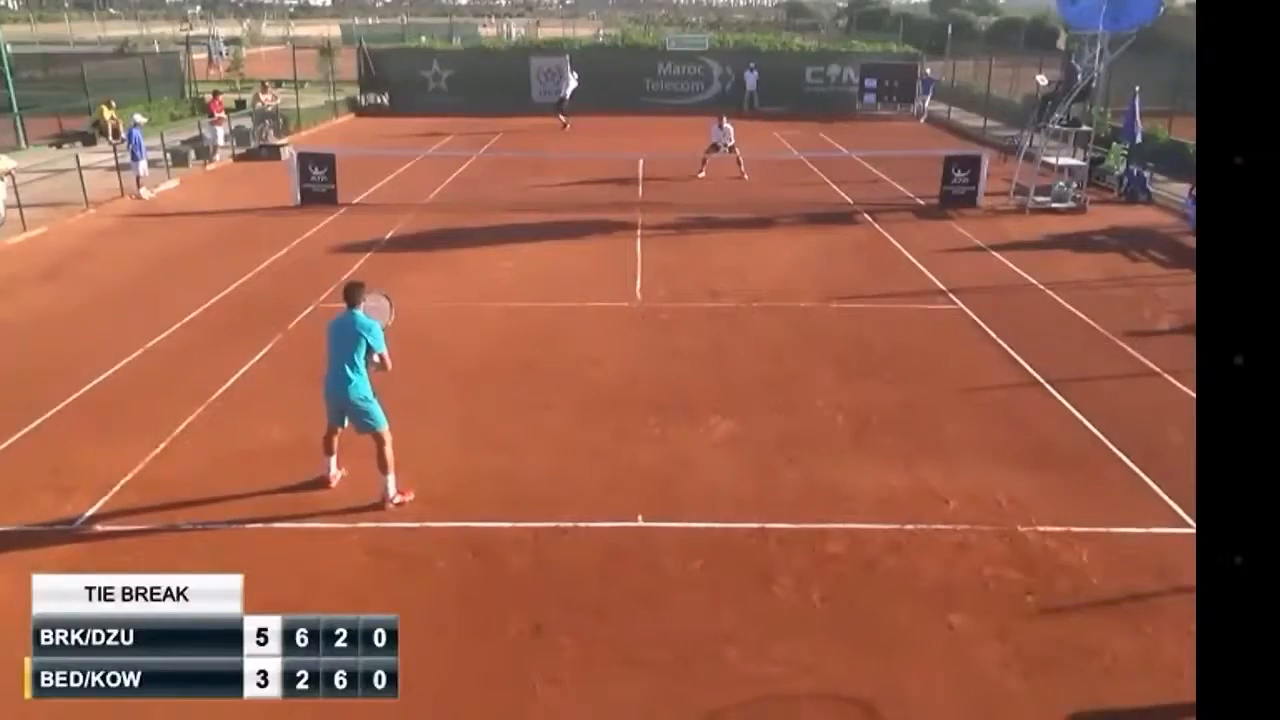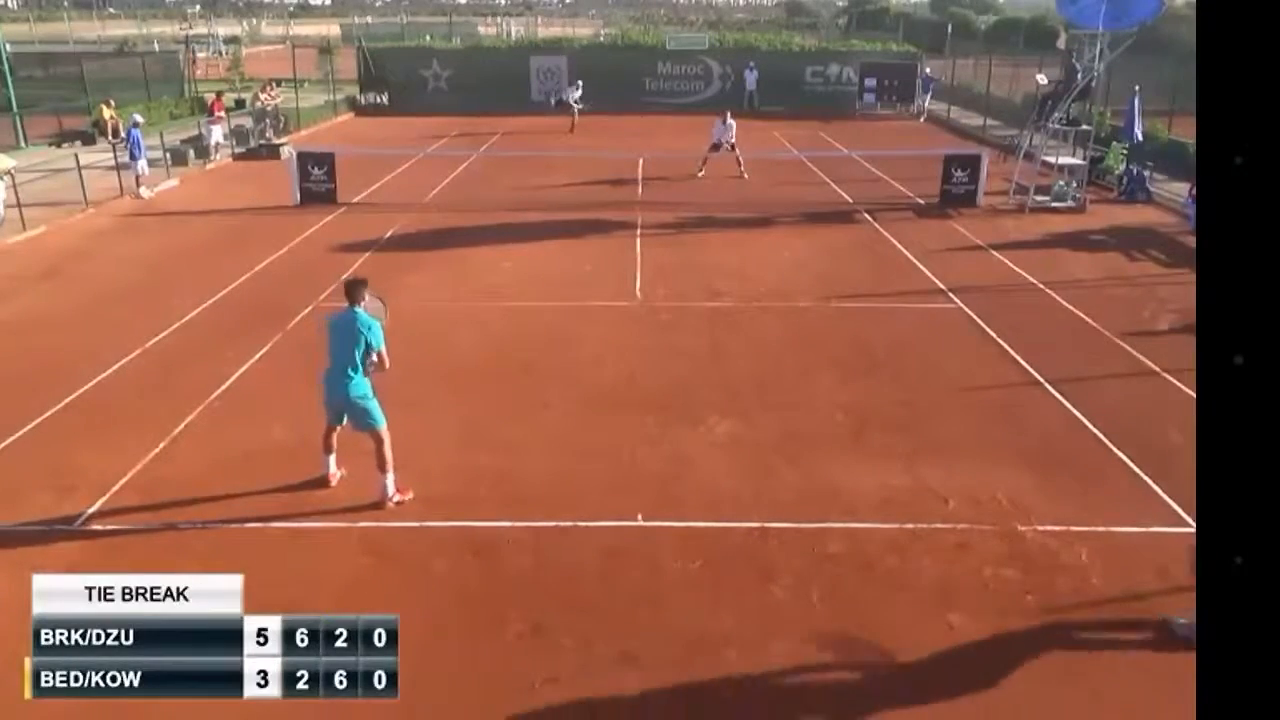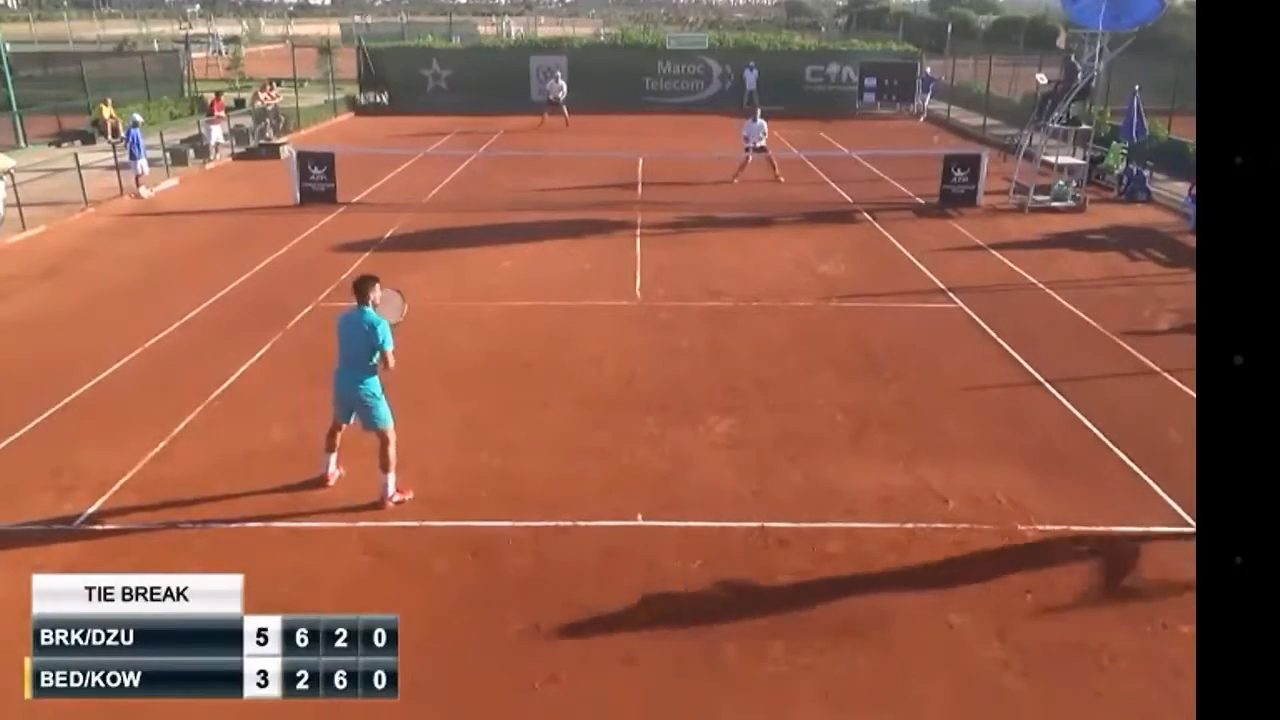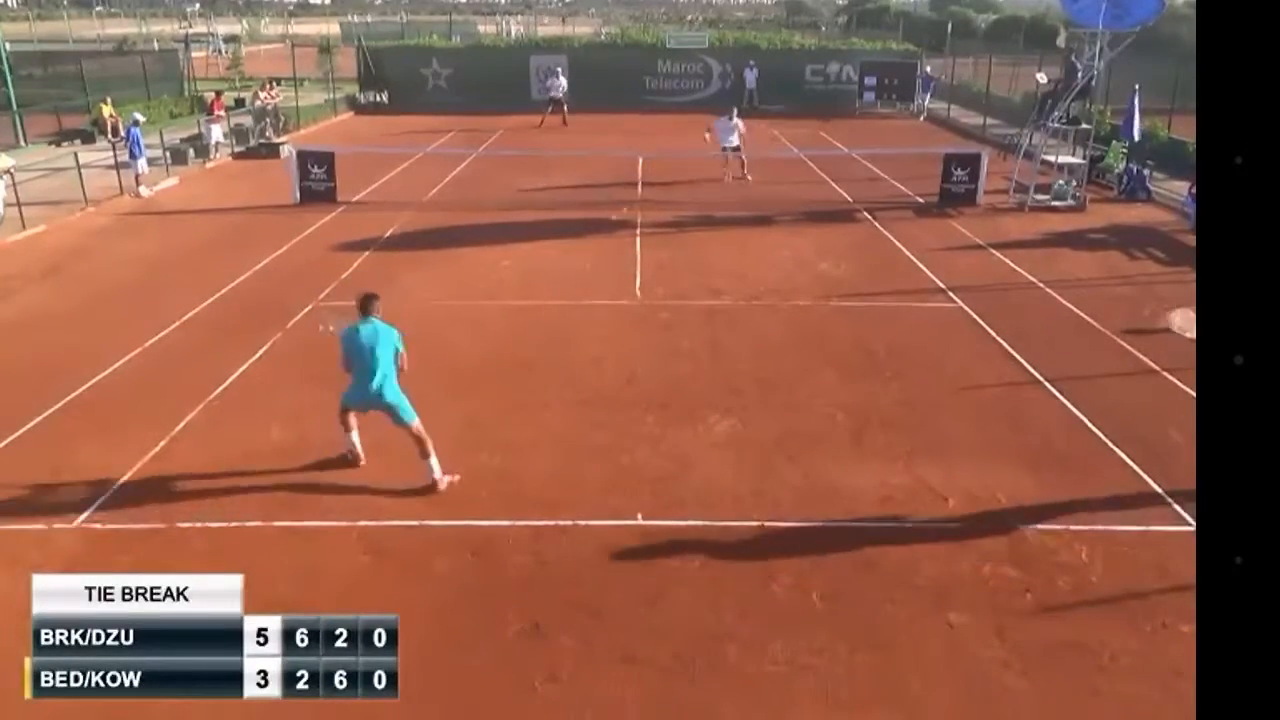
dt=0.7s
person 1, frame 1
left shoulder: (334, 324)
right shoulder: (370, 327)
right elbow: (386, 366)
left hip: (332, 390)
right hip: (357, 393)
left knee: (332, 430)
right knee: (384, 440)
left ankle: (332, 473)
right ankle: (391, 494)
person 1, frame 2
left shoulder: (334, 321)
right shoulder: (370, 325)
right elbow: (384, 365)
right wrist: (372, 364)
left hip: (332, 387)
right hip: (357, 391)
left knee: (331, 428)
right knee: (382, 439)
left ankle: (331, 473)
right ankle: (390, 493)
person 1, frame 3
left shoulder: (344, 319)
right shoulder: (378, 324)
right elbow: (388, 364)
right wrist: (390, 352)
left hip: (342, 385)
right hip: (366, 389)
left knee: (337, 427)
right knee: (387, 439)
left ankle: (330, 472)
right ankle: (389, 493)
person 1, frame 4
left shoulder: (348, 334)
right shoulder: (391, 333)
left elbow: (347, 368)
right elbow: (402, 365)
left hip: (361, 392)
right hip: (388, 392)
left knee: (345, 409)
right knee: (418, 432)
left ankle: (355, 452)
right ankle: (438, 477)
